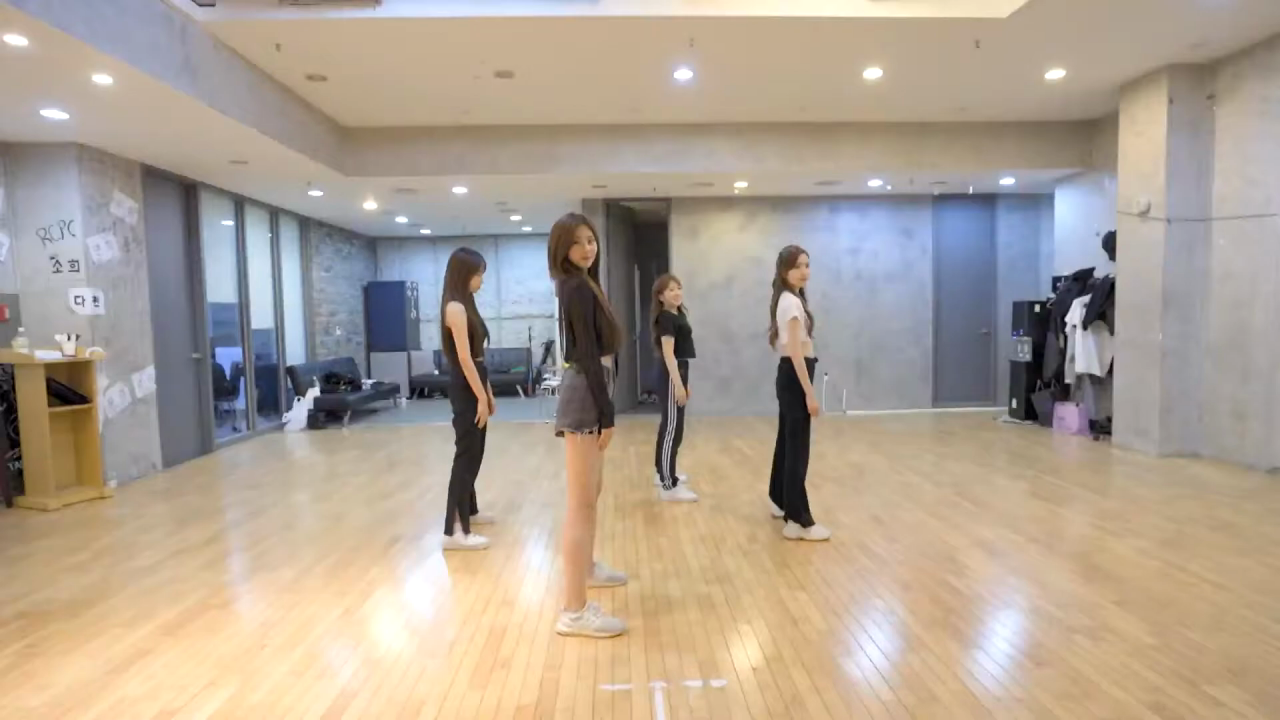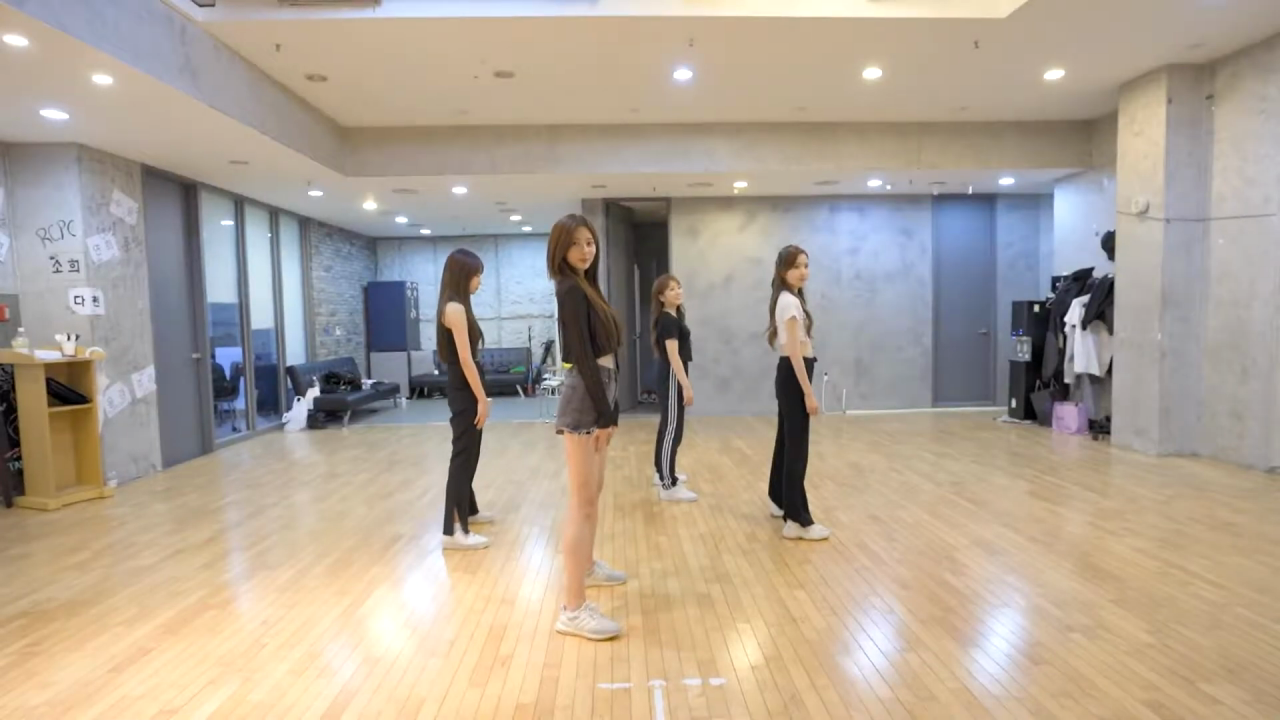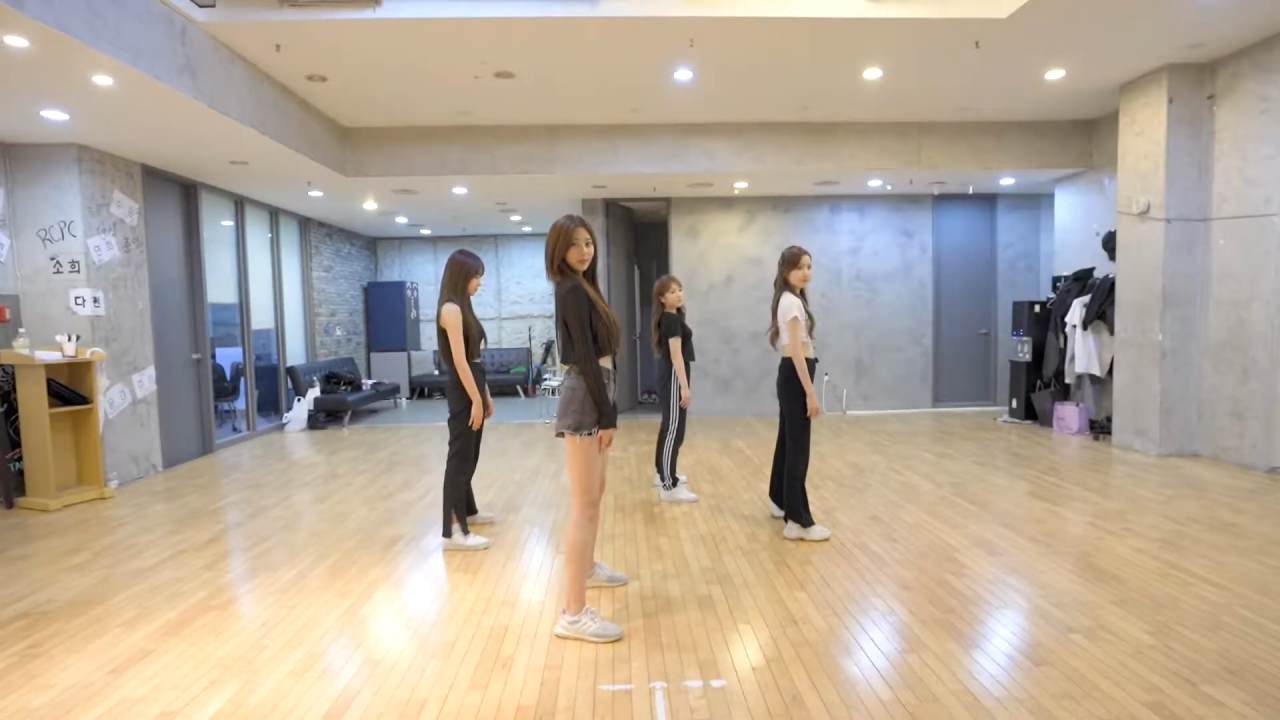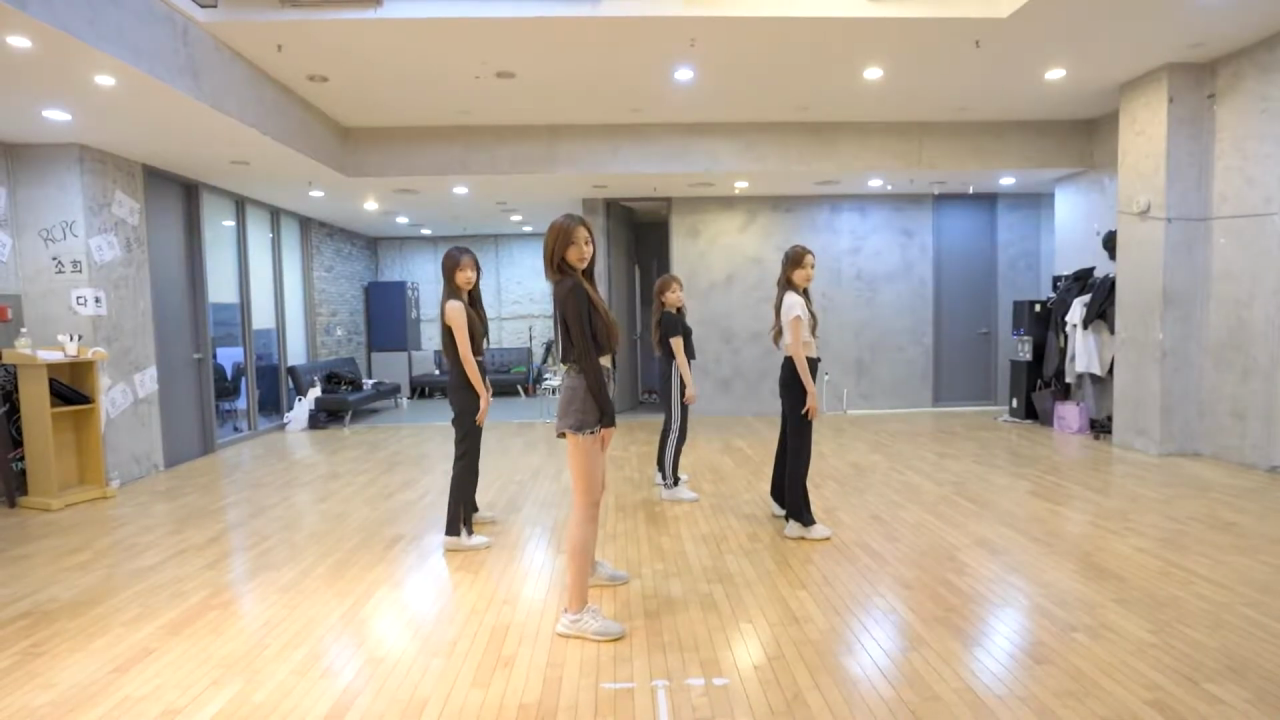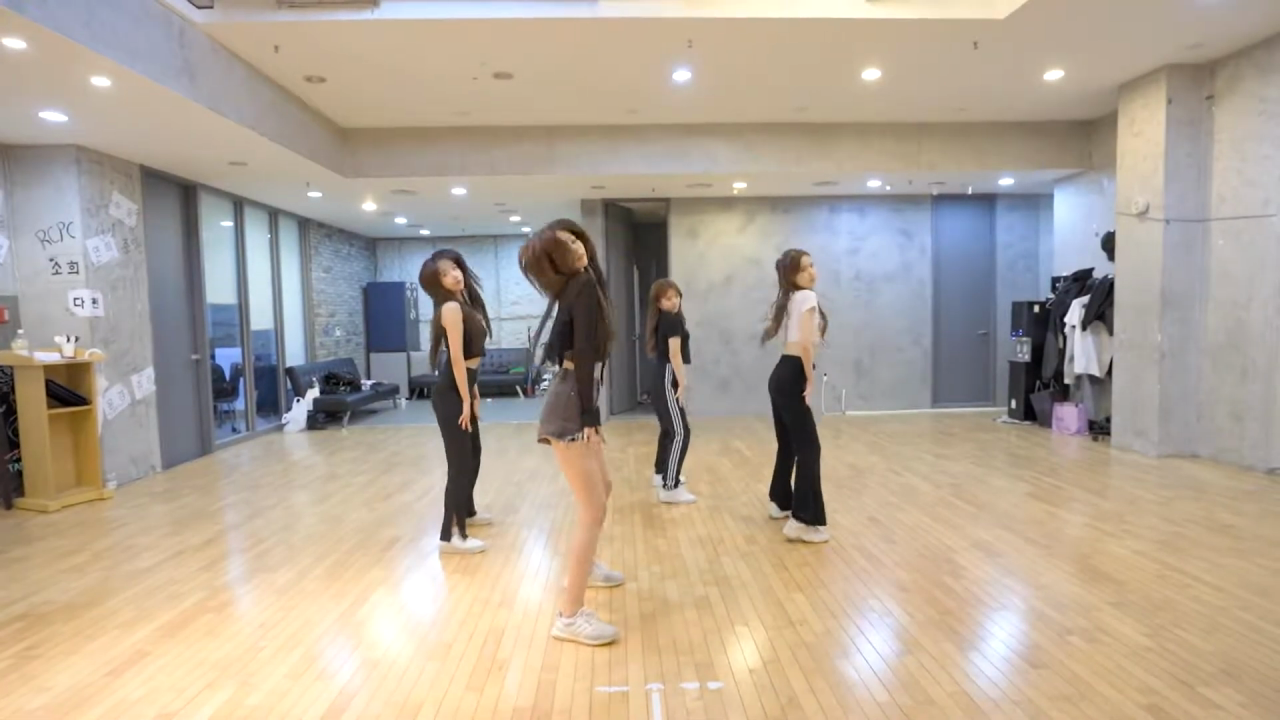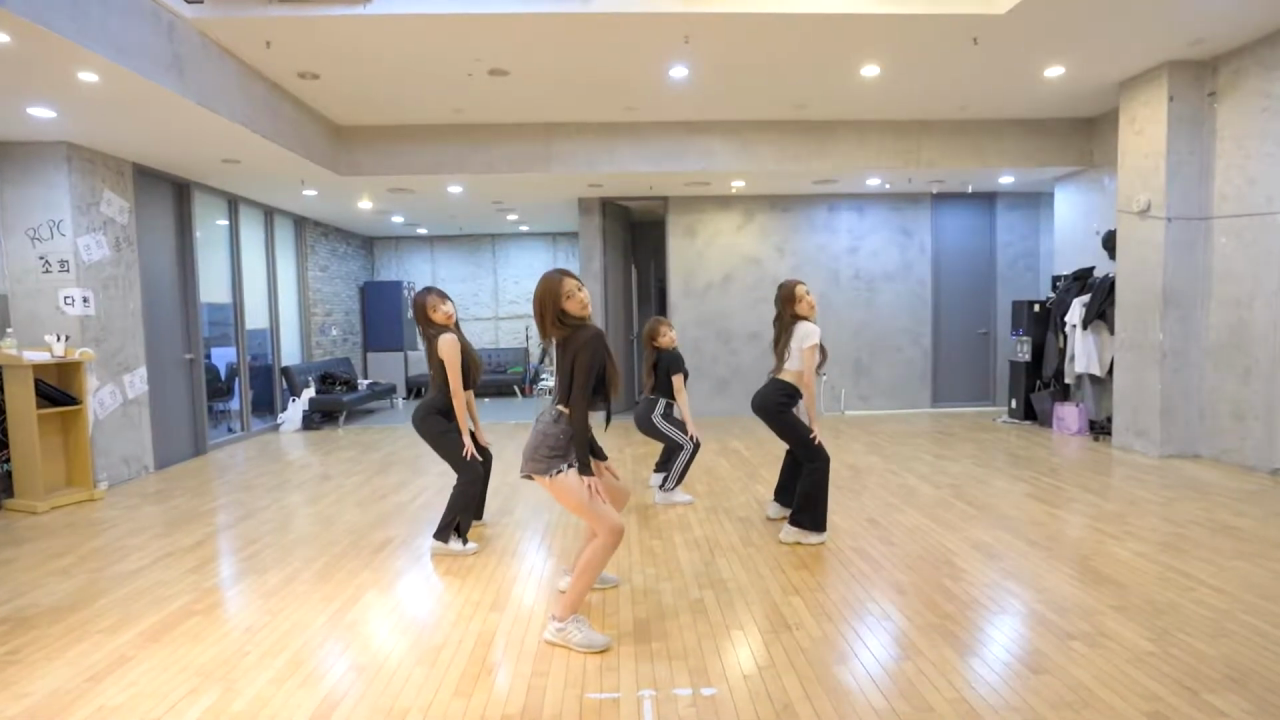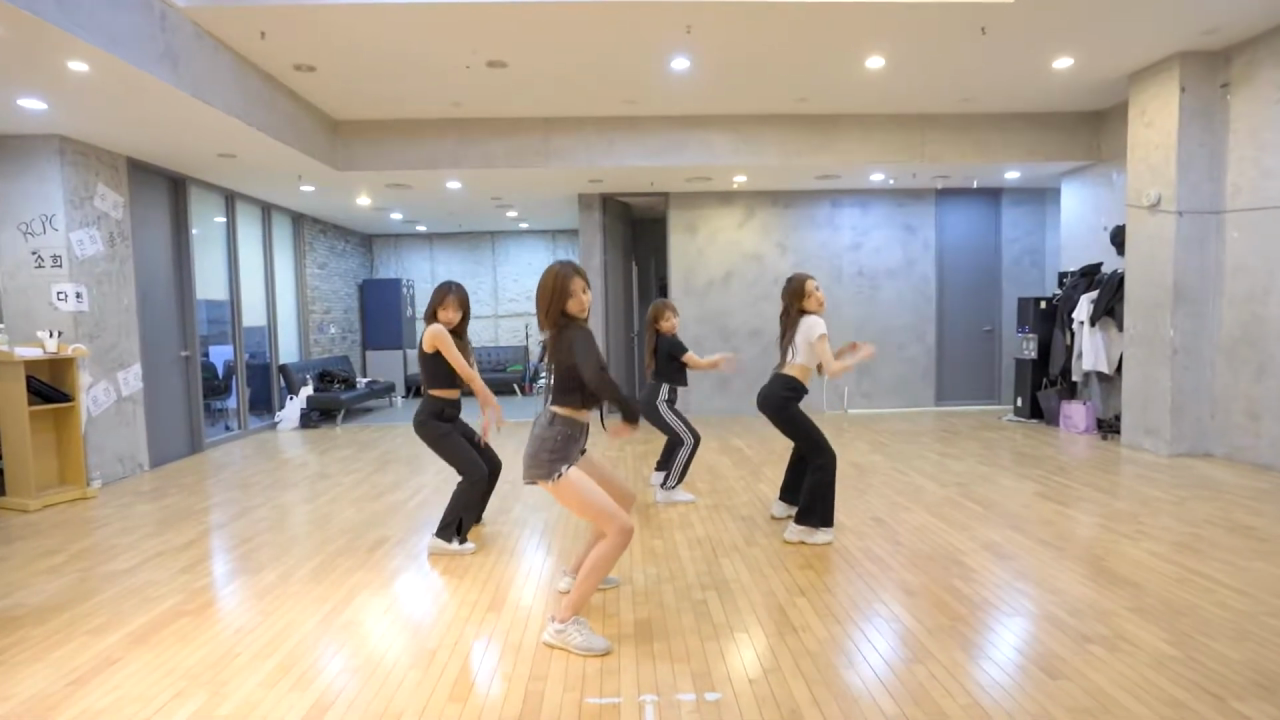
dt=0.7s
person 1, frame 1
left shoulder: (579, 285)
right shoulder: (578, 287)
right elbow: (588, 355)
left wrist: (603, 410)
right wrist: (606, 414)
left hip: (588, 394)
right hip: (584, 398)
left knee: (592, 492)
right knee: (580, 502)
left ankle: (586, 567)
right ankle: (574, 611)
person 1, frame 2
left shoulder: (585, 286)
right shoulder: (570, 290)
right elbow: (583, 356)
left wrist: (608, 411)
right wrist: (602, 414)
left hip: (598, 394)
right hip: (584, 399)
left knee: (593, 492)
right knee: (582, 501)
left ankle: (587, 565)
right ankle: (573, 609)
person 1, frame 3
left shoulder: (581, 287)
right shoulder: (572, 290)
right elbow: (585, 357)
left wrist: (606, 411)
right wrist: (606, 414)
left hip: (593, 396)
right hip: (584, 400)
left knee: (595, 492)
right knee: (584, 503)
left ankle: (587, 567)
right ankle: (573, 614)
person 1, frame 4
left shoulder: (578, 285)
right shoulder: (572, 288)
right elbow: (586, 355)
left wrist: (605, 410)
right wrist: (607, 413)
left hip: (590, 394)
right hip: (584, 398)
left knee: (596, 491)
right knee: (586, 502)
left ankle: (588, 566)
right ankle: (575, 613)
person 1, frame 5
left shoulder: (579, 285)
right shoulder: (583, 283)
right elbow: (583, 353)
left wrist: (589, 416)
right wrist: (590, 417)
left hip: (573, 402)
right hip: (569, 408)
left knee: (601, 488)
right knee: (593, 507)
left ankle: (584, 567)
right ankle: (569, 616)
person 1, frame 6
left shoulder: (571, 336)
right shoulder: (590, 337)
right elbow: (578, 404)
left wrist: (596, 455)
right wrist: (585, 467)
left hip: (560, 440)
right hip: (552, 448)
left knee: (617, 496)
right knee: (610, 528)
left ankle: (576, 573)
right ankle: (562, 621)
person 1, frame 7
left shoulder: (564, 335)
right shoulder: (576, 334)
right elbow: (598, 380)
left wrist: (618, 416)
right wrist: (632, 412)
left hip: (566, 442)
right hip: (554, 449)
left knee: (625, 499)
right knee: (621, 528)
left ankle: (576, 573)
right ankle: (562, 622)
person 2, frame 1
left shoulder: (466, 305)
right shoulder: (455, 307)
right elbow: (464, 358)
left wrist: (488, 393)
right wrist: (480, 398)
left hip: (474, 386)
right hip: (466, 390)
left knee: (473, 453)
right knee: (466, 455)
left ankle: (467, 510)
right ankle: (454, 531)
person 2, frame 2
left shoulder: (459, 306)
right shoulder: (455, 308)
right elbow: (465, 359)
left wrist: (480, 396)
right wrist: (481, 399)
left hip: (467, 388)
right hip: (464, 390)
left knee: (469, 453)
right knee: (463, 455)
left ankle: (468, 509)
right ankle: (453, 531)
person 2, frame 3
left shoulder: (463, 307)
right shoulder: (451, 309)
right elbow: (459, 360)
left wrist: (485, 394)
right wrist: (475, 400)
left hip: (472, 387)
right hip: (462, 391)
left knee: (470, 454)
right knee: (459, 457)
left ankle: (467, 510)
right ankle: (453, 531)
person 2, frame 4
left shoulder: (468, 303)
right shoulder: (454, 305)
right elbow: (465, 355)
left wrist: (486, 388)
right wrist: (483, 395)
left hip: (472, 384)
right hip: (465, 387)
left knee: (470, 453)
right knee: (467, 456)
left ankle: (469, 509)
right ankle: (456, 531)
person 2, frame 5
left shoulder: (465, 304)
right shoulder: (451, 307)
right elbow: (457, 357)
left wrist: (474, 396)
right wrist: (466, 401)
left hip: (462, 387)
right hip: (450, 392)
left knee: (472, 453)
right knee: (461, 460)
left ankle: (466, 512)
right ankle: (451, 536)
person 2, frame 6
left shoulder: (454, 336)
right shoulder: (448, 338)
left elbow: (467, 387)
right elbow: (456, 391)
left wrist: (477, 427)
right wrist: (465, 434)
left hip: (443, 414)
right hip: (432, 417)
left knee: (483, 457)
right knee: (471, 471)
left ankle: (471, 514)
right ankle: (445, 538)
person 2, frame 7
left shoulder: (455, 335)
right shoulder: (435, 331)
left elbow: (469, 377)
right elbow: (466, 373)
left wrist: (486, 415)
right wrist: (493, 406)
left hip: (450, 414)
right hip: (432, 418)
left knee: (491, 464)
right knee: (476, 473)
left ankle: (469, 517)
right ankle: (444, 538)
person 3, frame 1
left shoulder: (789, 299)
right shoulder: (792, 301)
right elbow: (795, 351)
left wrist: (805, 389)
right wrist: (810, 393)
left hip: (789, 376)
right hip: (794, 377)
left knee: (787, 441)
right knee: (797, 447)
left ankle: (781, 501)
right ankle: (798, 521)
person 3, frame 2
left shoulder: (789, 299)
right shoulder: (790, 301)
right elbow: (794, 351)
left wrist: (804, 388)
right wrist: (808, 392)
left hip: (789, 376)
right hip: (793, 377)
left knee: (786, 441)
right knee: (797, 447)
left ankle: (780, 500)
right ankle: (797, 520)
person 3, frame 3
left shoulder: (790, 300)
right shoulder: (792, 302)
right elbow: (796, 351)
left wrist: (806, 389)
right wrist: (810, 393)
left hip: (791, 377)
right hip: (795, 377)
left knee: (788, 442)
right knee: (798, 447)
left ankle: (780, 501)
right ankle: (798, 521)
person 3, frame 4
left shoulder: (793, 298)
right shoulder: (795, 301)
right elbow: (797, 350)
left wrist: (808, 386)
right wrist: (811, 390)
left hip: (794, 376)
right hip: (798, 378)
left knee: (789, 441)
right knee: (799, 447)
left ankle: (782, 501)
right ankle: (799, 520)
person 3, frame 5
left shoulder: (789, 299)
right shoulder: (807, 297)
right elbow: (805, 344)
left wrist: (804, 379)
right wrist: (810, 380)
left hip: (781, 376)
right hip: (791, 377)
left knee: (789, 443)
right knee: (808, 447)
left ankle: (780, 502)
right ankle: (803, 522)
person 3, frame 6
left shoulder: (791, 329)
right shoulder: (810, 329)
right elbow: (808, 379)
left wrist: (805, 419)
right wrist: (813, 420)
left hip: (767, 397)
right hip: (776, 402)
left knee: (801, 446)
right knee: (817, 458)
left ankle: (782, 503)
right ankle: (801, 526)
person 3, frame 7
left shoulder: (801, 324)
right shoulder: (814, 325)
left elbow: (819, 363)
right elbow: (832, 370)
left wrist: (845, 353)
right wrist: (860, 357)
left hip: (773, 394)
right hip: (782, 398)
left knee: (808, 447)
right knee: (822, 456)
left ankle: (787, 502)
right ankle: (806, 525)
person 4, frame 1
left shoulder: (679, 315)
right shoulder: (666, 318)
right elbow: (668, 354)
left wrist: (685, 382)
right wrist: (678, 384)
left hip: (679, 373)
right hip: (672, 376)
left knee: (669, 426)
right knee: (673, 429)
left ankle: (663, 472)
right ankle: (668, 486)
person 4, frame 2
left shoulder: (675, 316)
right shoulder: (668, 320)
right elbow: (673, 356)
left wrist: (684, 383)
right wrist: (686, 385)
left hip: (672, 377)
right hip: (672, 378)
left knee: (667, 426)
right knee: (673, 430)
left ankle: (662, 472)
right ankle: (668, 486)
person 4, frame 3
left shoulder: (672, 317)
right shoulder: (671, 320)
right elbow: (676, 355)
right wrist: (684, 386)
left hip: (671, 377)
right hip: (674, 378)
left knee: (669, 427)
right knee: (674, 430)
left ankle: (663, 473)
right ankle: (669, 487)
person 4, frame 4
left shoulder: (671, 317)
right shoulder: (672, 319)
right elbow: (680, 355)
left wrist: (686, 382)
right wrist: (690, 385)
left hip: (672, 375)
right hip: (675, 376)
left knee: (671, 426)
right knee: (677, 429)
left ankle: (663, 472)
right ankle: (670, 486)
person 4, frame 5
left shoulder: (663, 320)
right shoulder: (673, 320)
right elbow: (675, 355)
left wrist: (678, 382)
right wrist: (682, 384)
left hip: (661, 379)
right hip: (666, 381)
left knee: (670, 428)
right knee: (680, 432)
left ankle: (661, 473)
right ankle: (669, 488)
person 4, frame 6
left shoulder: (660, 357)
right shoulder: (673, 357)
left elbow: (671, 391)
right elbow: (679, 392)
left wrist: (684, 420)
right wrist: (689, 422)
left hip: (647, 412)
right hip: (653, 415)
left knee: (679, 436)
right knee: (690, 443)
left ankle: (659, 474)
right ankle: (666, 491)
person 4, frame 7
left shoulder: (667, 341)
right shoulder: (670, 343)
left elbow: (689, 363)
right elbow: (699, 365)
left wrist: (714, 363)
right wrist: (721, 357)
left hip: (656, 398)
right hip: (658, 400)
left knee: (680, 433)
right knee: (690, 438)
left ankle: (660, 473)
right ankle: (667, 490)
